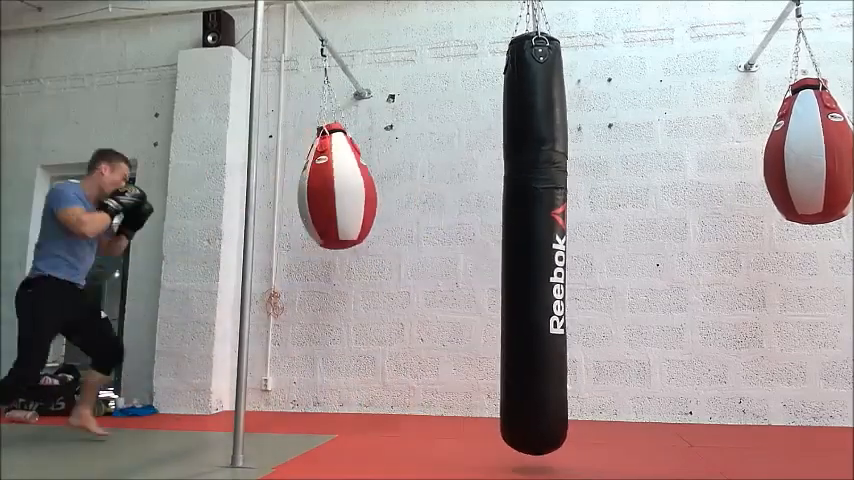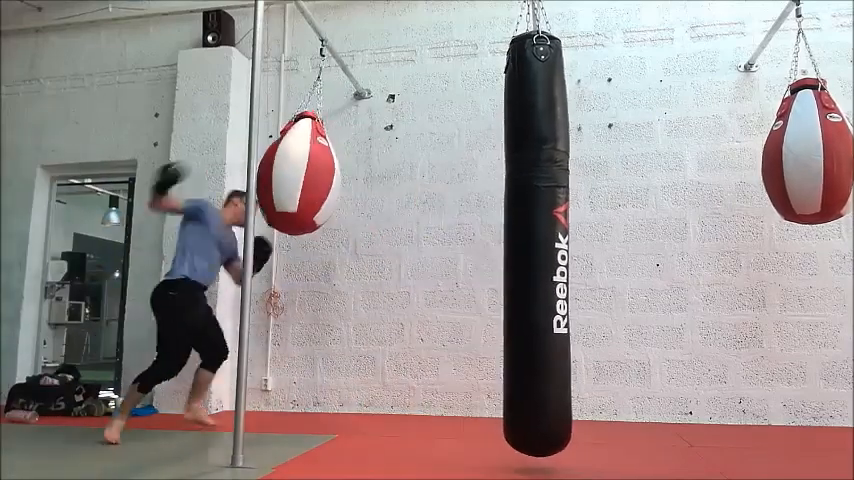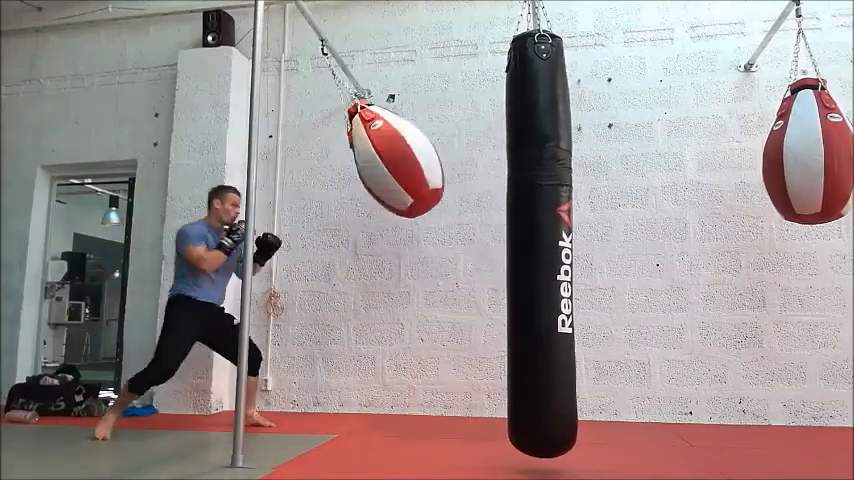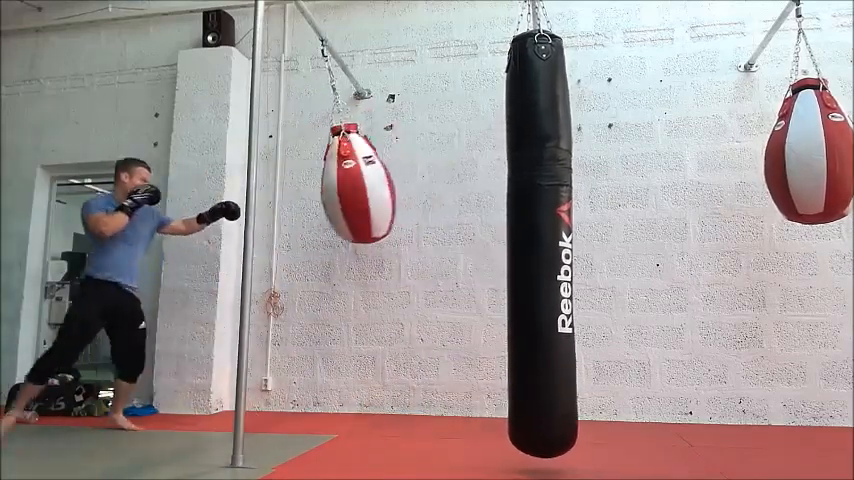
dt=0.5s
person 1, frame 1
left shoulder: (96, 206)
right shoulder: (65, 192)
left elbow: (111, 250)
right elbow: (85, 227)
left wrist: (129, 228)
right wrist: (114, 206)
left hip: (70, 294)
right hip: (44, 293)
left knee: (111, 351)
right knee: (26, 372)
left ankle: (82, 412)
person 1, frame 2
left shoulder: (229, 240)
right shoulder: (204, 210)
left elbow: (240, 278)
right elbow: (158, 205)
left wrist: (257, 257)
right wrist: (161, 187)
left hip: (193, 297)
right hip: (177, 293)
left knee: (216, 351)
right knee: (169, 362)
left ankle: (194, 406)
right ankle: (120, 417)
person 1, frame 3
left shoulder: (234, 238)
right shoulder: (191, 232)
left elbow: (246, 273)
right elbow: (204, 264)
left wrist: (262, 256)
right wrist: (230, 242)
left hip: (213, 312)
right hip: (185, 309)
left knee: (252, 356)
right knee: (162, 368)
left ankle: (249, 412)
right ankle: (112, 414)
person 1, frame 4
left shoulder: (148, 214)
right shoulder: (96, 204)
left elbow: (182, 226)
right elbow: (104, 229)
left wrist: (212, 215)
right wrist: (130, 204)
left hip: (126, 297)
right hip: (95, 291)
left knee: (134, 359)
right knee: (63, 353)
left ankle: (117, 414)
